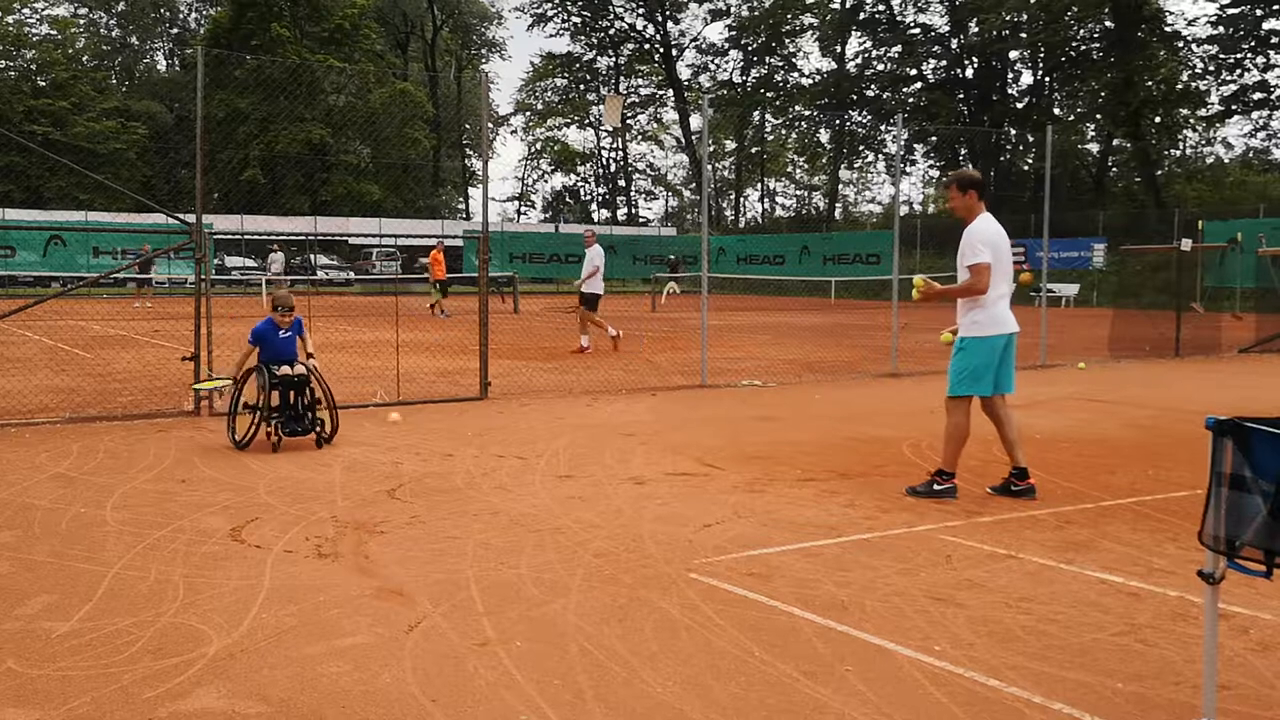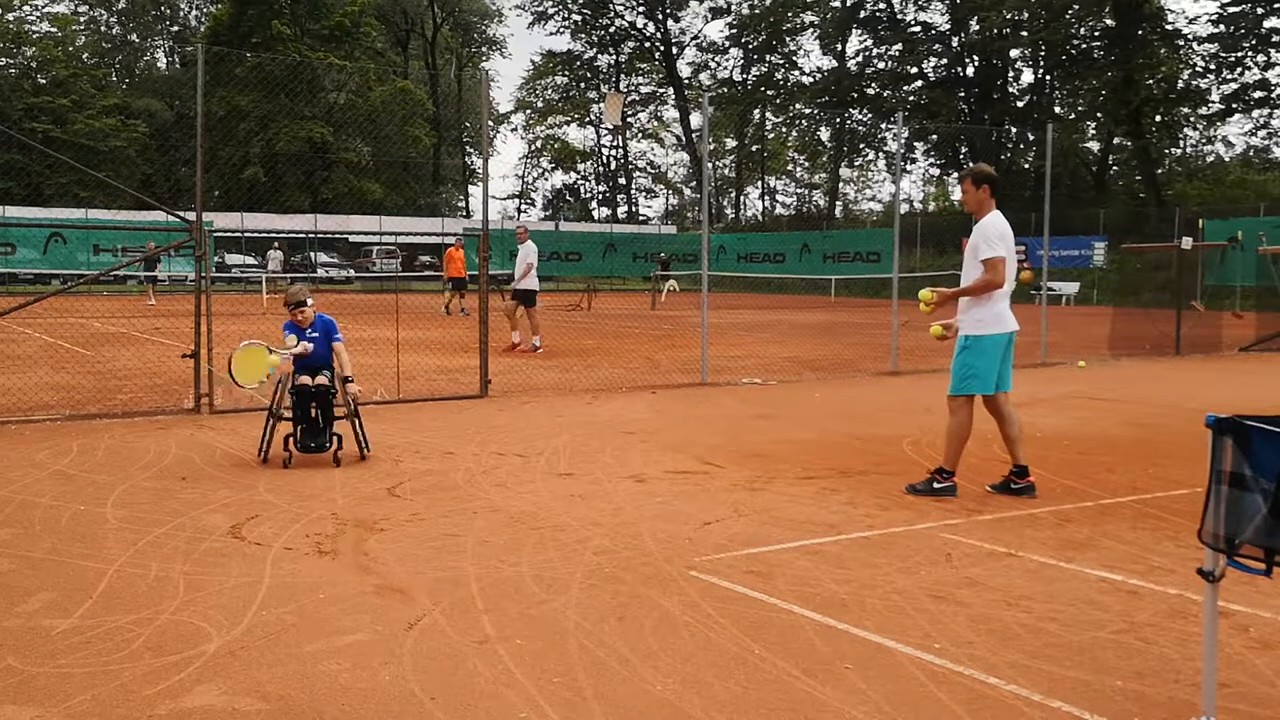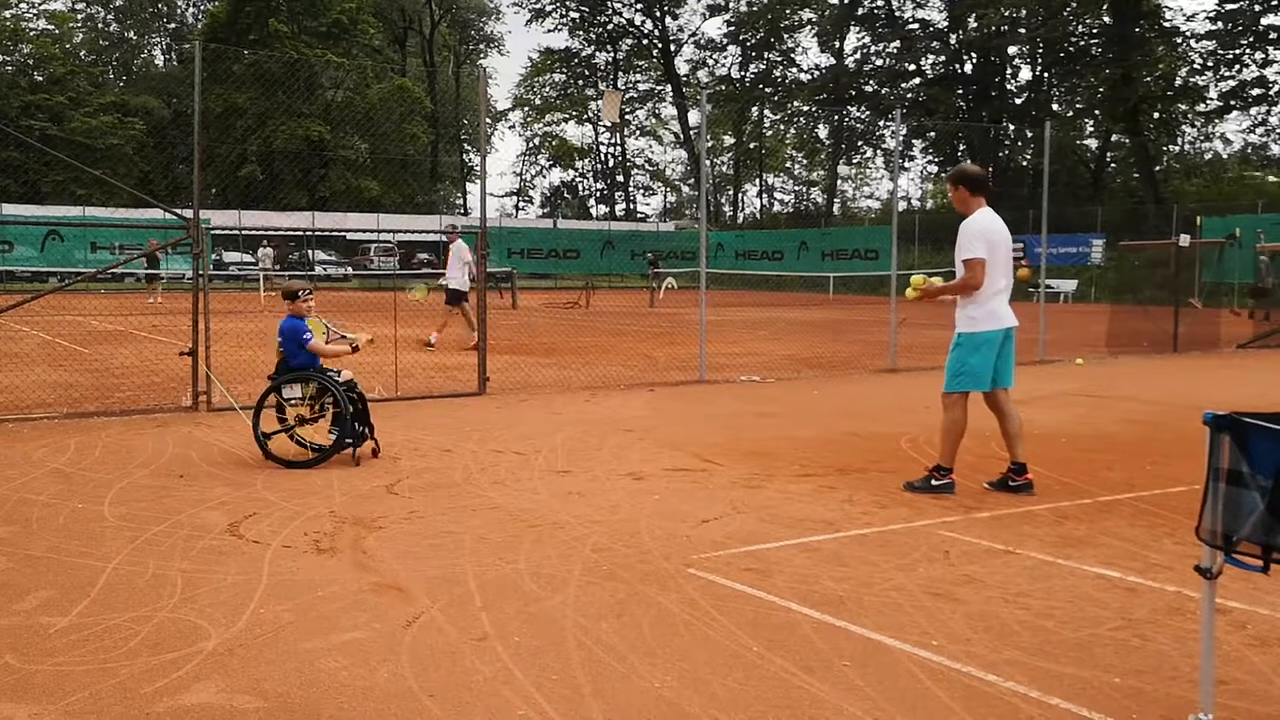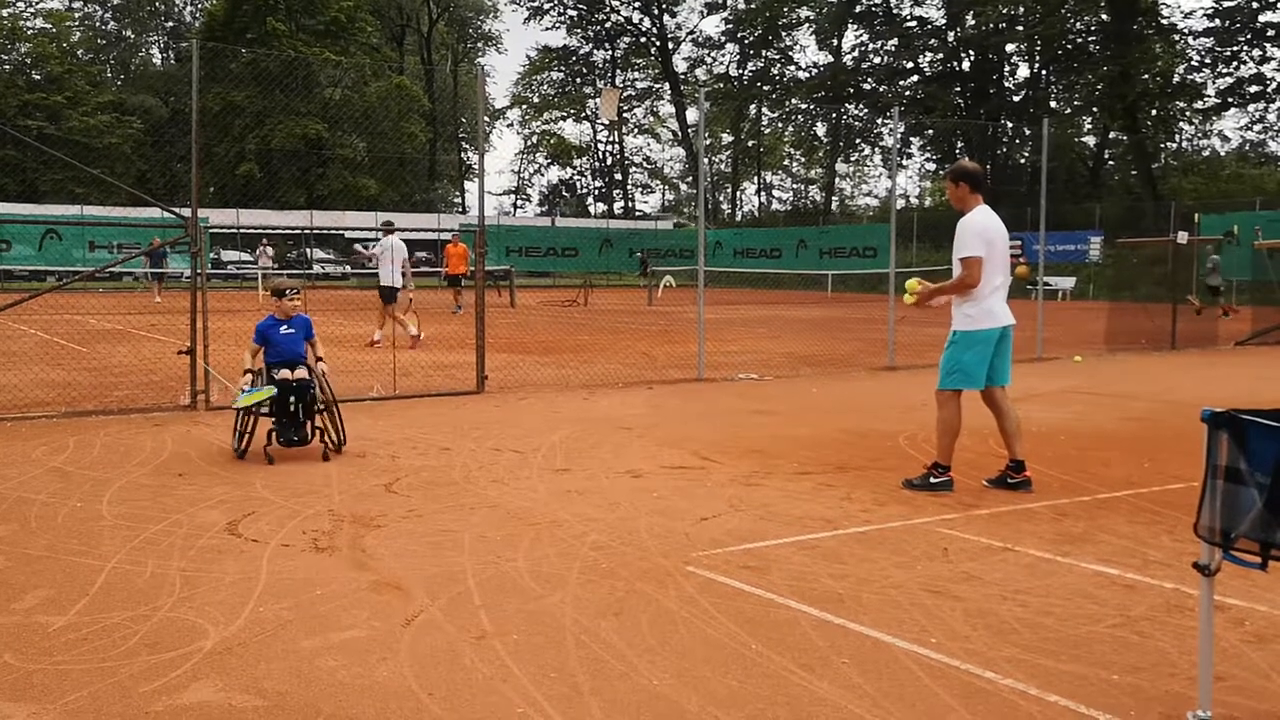
dt=0.7s
person 1, frame 1
left shoulder: (976, 231)
right shoulder: (994, 228)
left elbow: (979, 285)
left wrist: (940, 291)
right wrist: (965, 322)
left hip: (981, 332)
right hip: (1000, 329)
left knee: (957, 402)
right knee: (995, 402)
left ankle: (945, 479)
right ankle: (1020, 478)
person 1, frame 2
left shoulder: (989, 226)
right shoulder: (994, 226)
left elbow: (995, 280)
left wrist: (952, 294)
right wrist: (960, 321)
left hip: (983, 331)
right hip: (995, 327)
left knee: (959, 400)
right knee: (997, 400)
left ankle: (945, 477)
right ankle: (1020, 476)
person 1, frame 3
left shoulder: (973, 225)
right shoulder: (996, 222)
left elbow: (974, 280)
left wrist: (939, 289)
right wrist: (953, 292)
left hip: (978, 326)
right hip: (1000, 322)
left knee: (954, 397)
right knee: (998, 396)
left ankle: (943, 475)
right ankle: (1019, 473)
person 1, frame 4
left shoulder: (970, 223)
right shoulder: (994, 220)
left elbow: (971, 278)
left wrist: (934, 289)
right wrist: (946, 296)
left hip: (975, 324)
right hip: (998, 320)
left knee: (947, 393)
right knee: (995, 394)
left ankle: (940, 472)
right ankle: (1017, 470)
